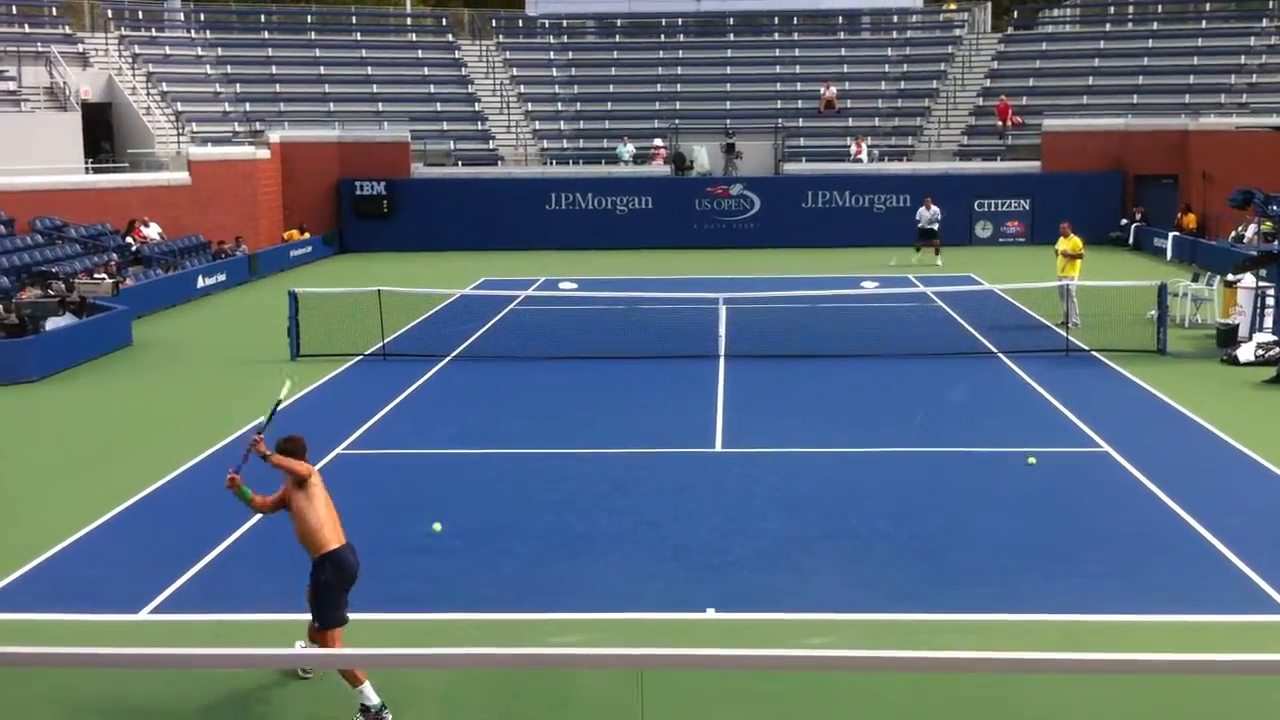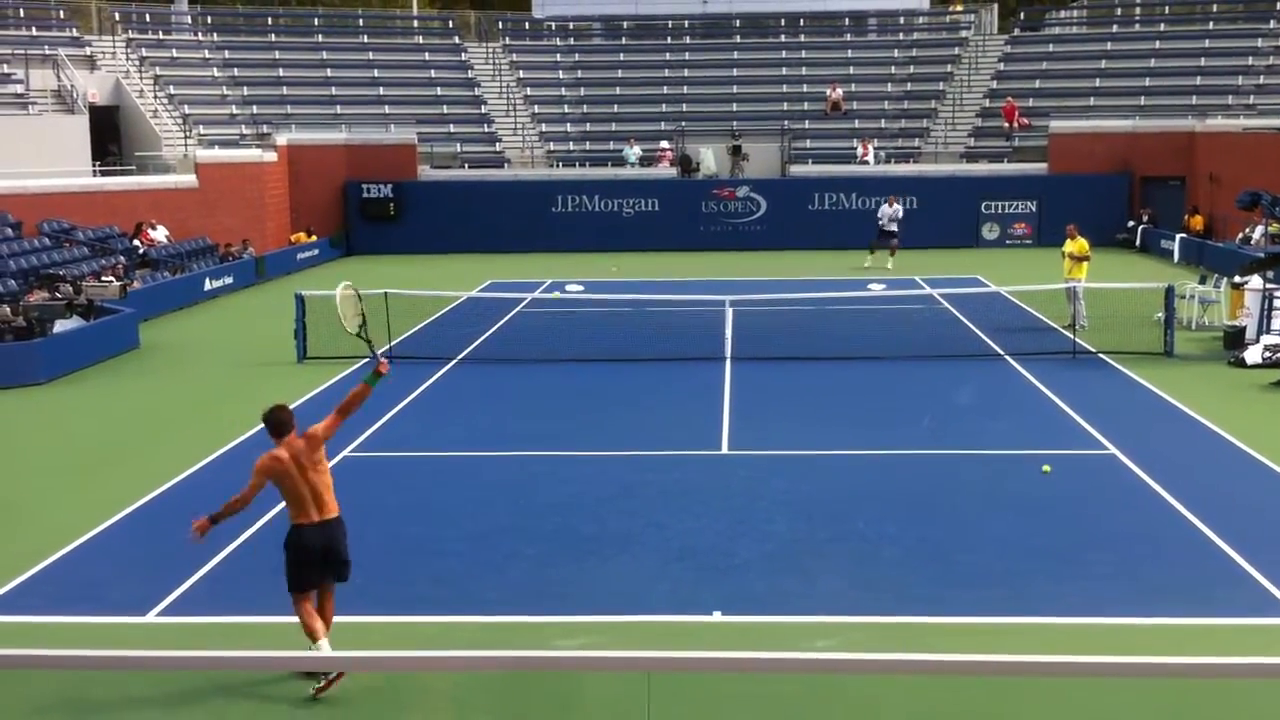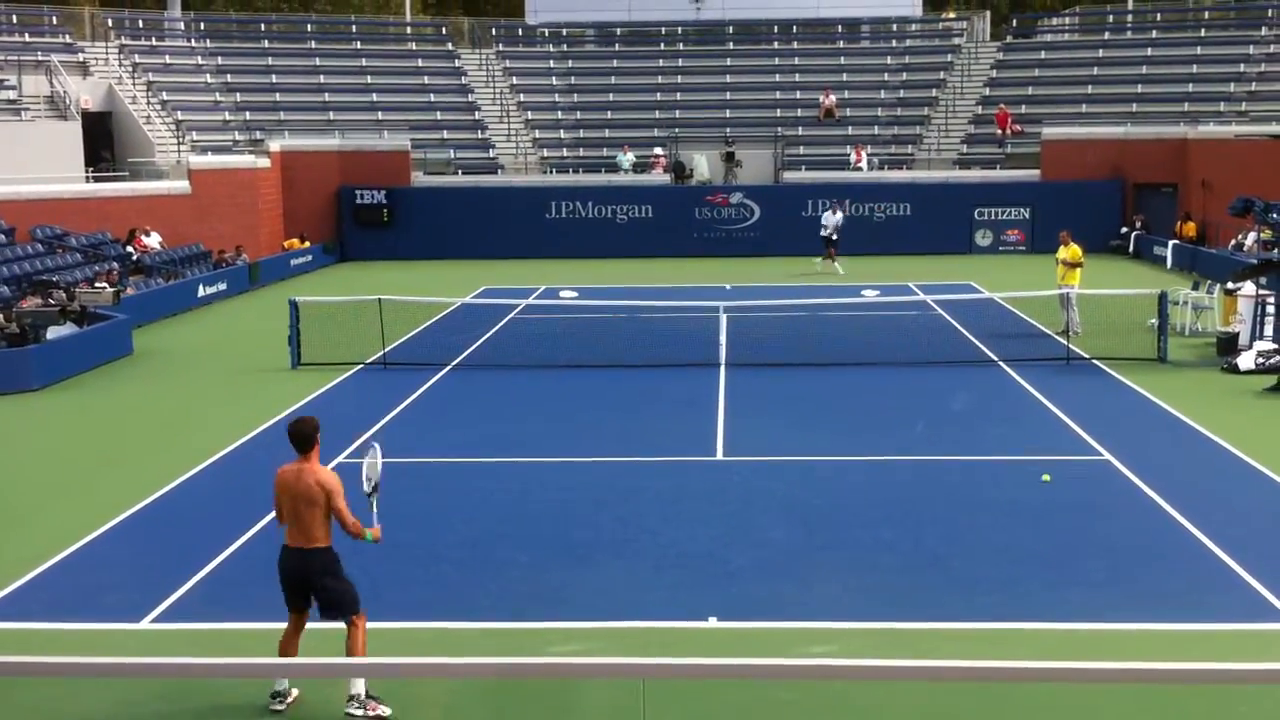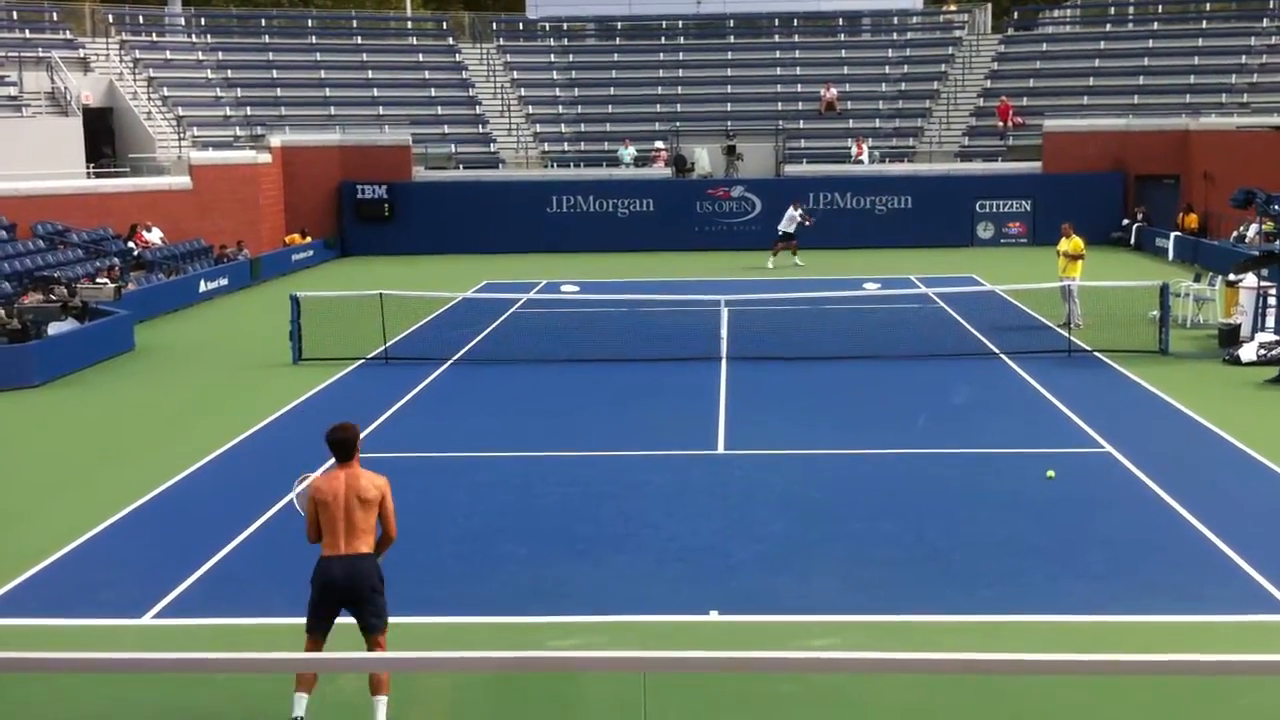
dt=0.5s
person 1, frame 1
left shoulder: (305, 473)
right shoulder: (291, 487)
left elbow: (298, 469)
right elbow: (263, 504)
left wrist: (266, 455)
right wrist: (240, 489)
left hip: (333, 562)
right hip: (339, 557)
left knee: (329, 642)
right knee: (316, 602)
person 1, frame 2
left shoulder: (268, 462)
right shoulder: (312, 440)
left elbow: (242, 500)
right elbow: (344, 410)
left wrist: (211, 520)
right wrist: (374, 377)
left hip: (304, 535)
right hip: (334, 528)
left knee: (304, 603)
right knee: (325, 596)
right ankle: (319, 656)
person 1, frame 3
left shoulder: (281, 475)
right shoulder: (326, 478)
right elbow: (349, 526)
right wrist: (371, 533)
left hip: (289, 558)
right hip: (321, 559)
left knee: (295, 623)
right knee: (356, 622)
left ankle: (281, 692)
person 1, frame 4
left shoulder: (317, 486)
right shoulder: (378, 483)
left elbow: (313, 537)
right elbow: (390, 534)
left hip: (328, 569)
right hip: (363, 569)
left knee: (313, 646)
right knee: (377, 647)
